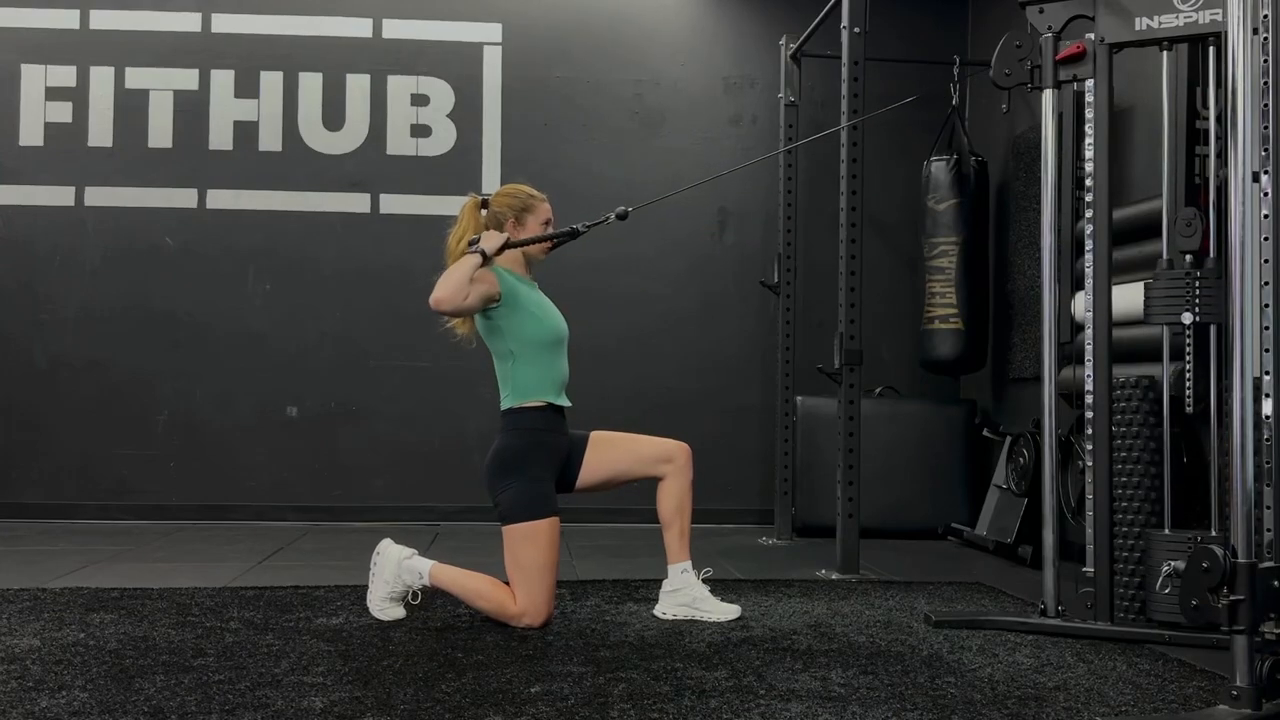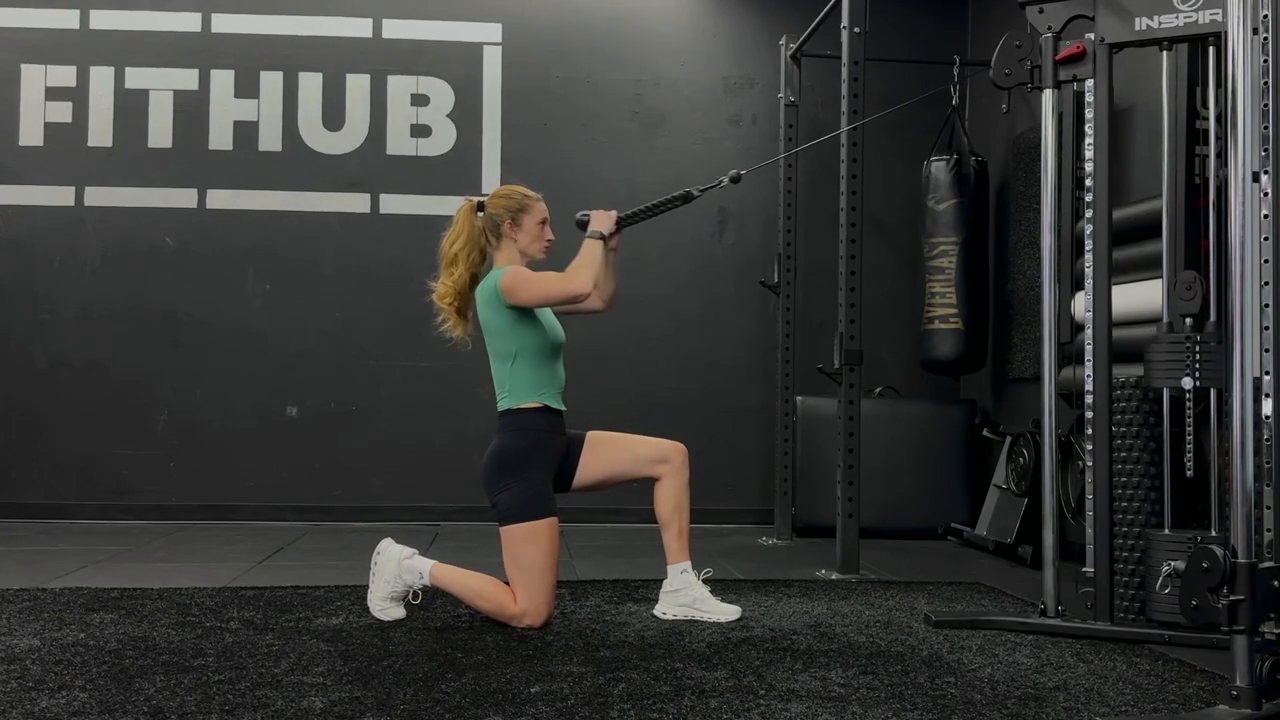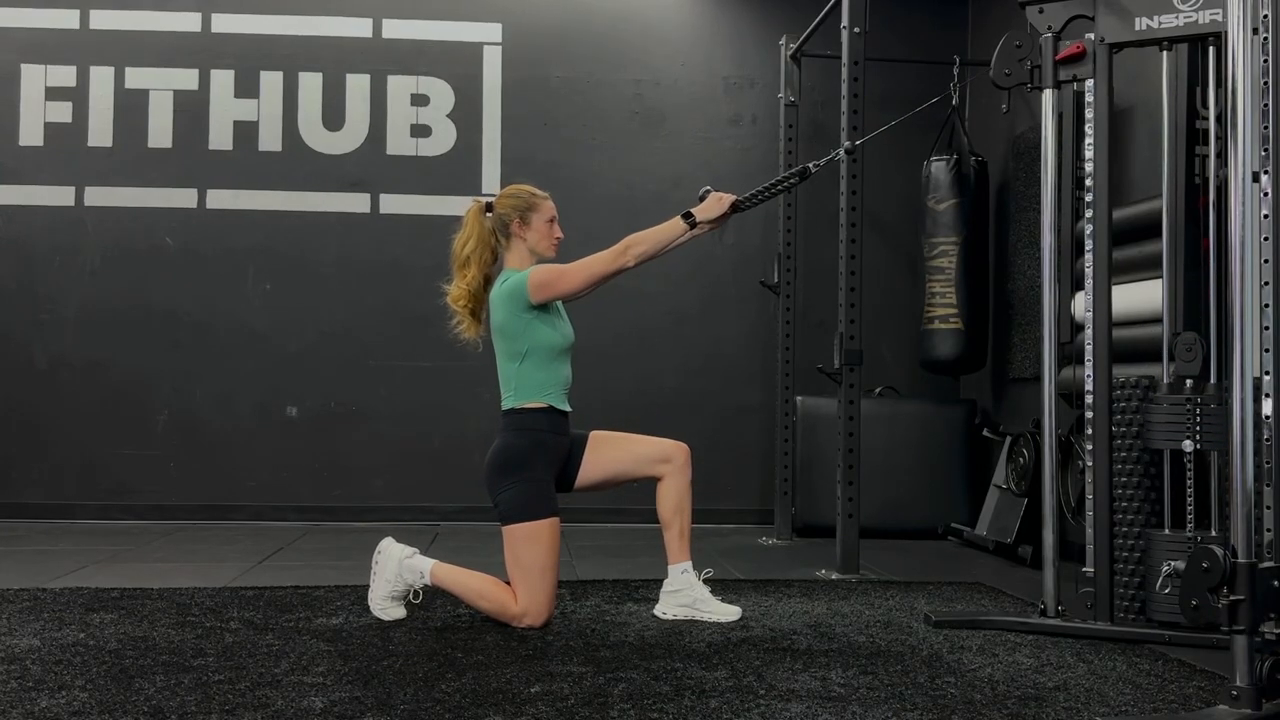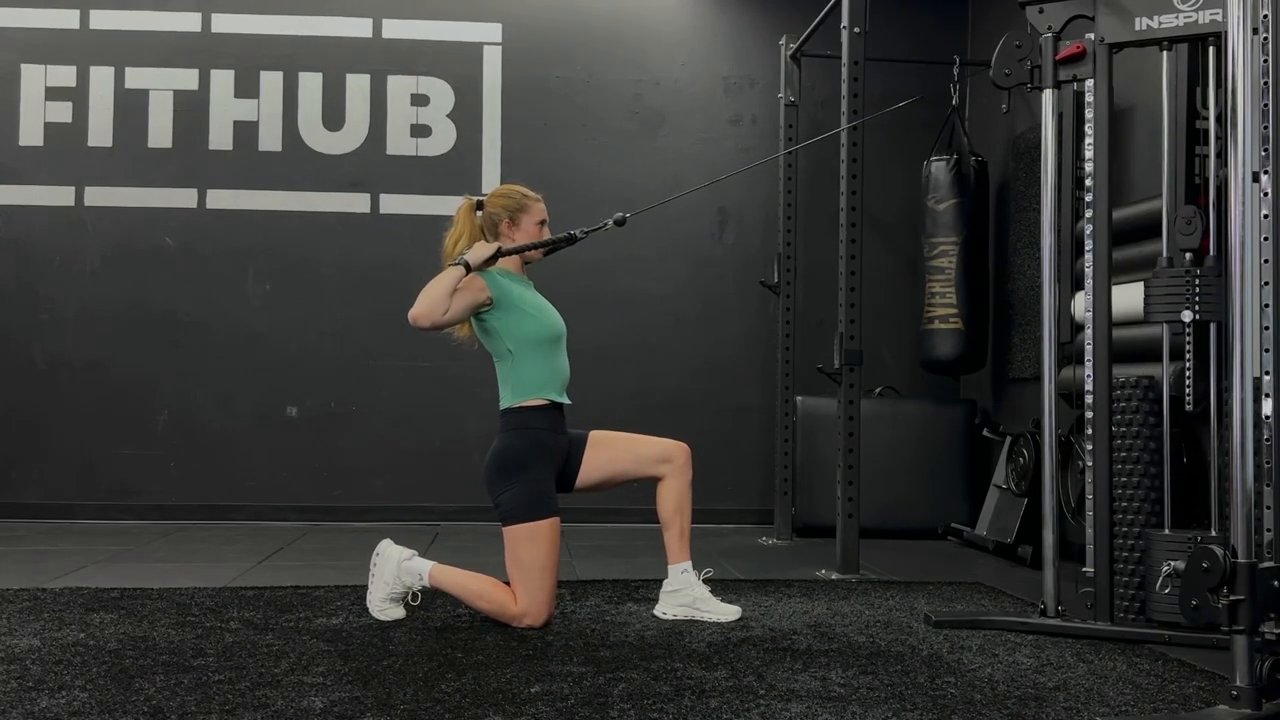
dt=1s
person 1, frame 1
left shoulder: (522, 282)
right shoulder: (489, 281)
right elbow: (442, 300)
left wrist: (534, 258)
right wrist: (482, 250)
left hip: (555, 441)
right hip: (522, 448)
left knee: (675, 457)
right knee: (529, 614)
left ankle: (680, 590)
right ankle: (409, 567)
person 1, frame 2
left shoulder: (522, 286)
right shoulder: (504, 282)
left elbow: (599, 299)
right elbow: (579, 287)
left wrist: (606, 245)
right wrist: (594, 232)
left hip: (551, 442)
right hip: (520, 450)
left knee: (671, 457)
right knee: (530, 613)
left ankle: (680, 590)
right ankle: (410, 567)
person 1, frame 3
left shoulder: (533, 285)
right shoulder: (520, 286)
left elbow: (622, 259)
right elbow: (623, 256)
left wrist: (699, 225)
right wrist: (695, 216)
left hip: (554, 443)
right hip: (524, 451)
left knee: (674, 457)
right knee: (530, 614)
left ankle: (680, 590)
right ankle: (410, 567)
person 1, frame 4
left shoulder: (516, 284)
right shoulder: (483, 284)
right elbow: (422, 315)
left wrist: (528, 253)
right wrist: (466, 259)
left hip: (554, 440)
right hip: (522, 448)
left knee: (675, 457)
right knee: (530, 614)
left ankle: (680, 590)
right ankle: (409, 569)
